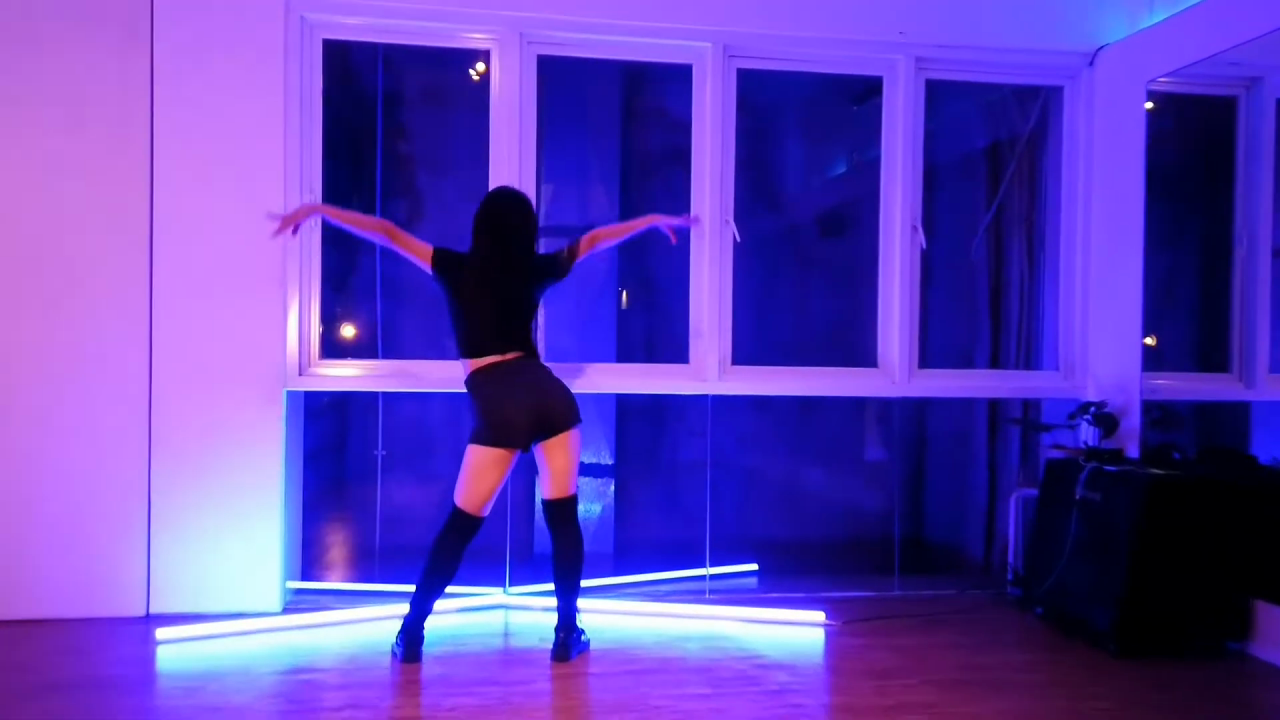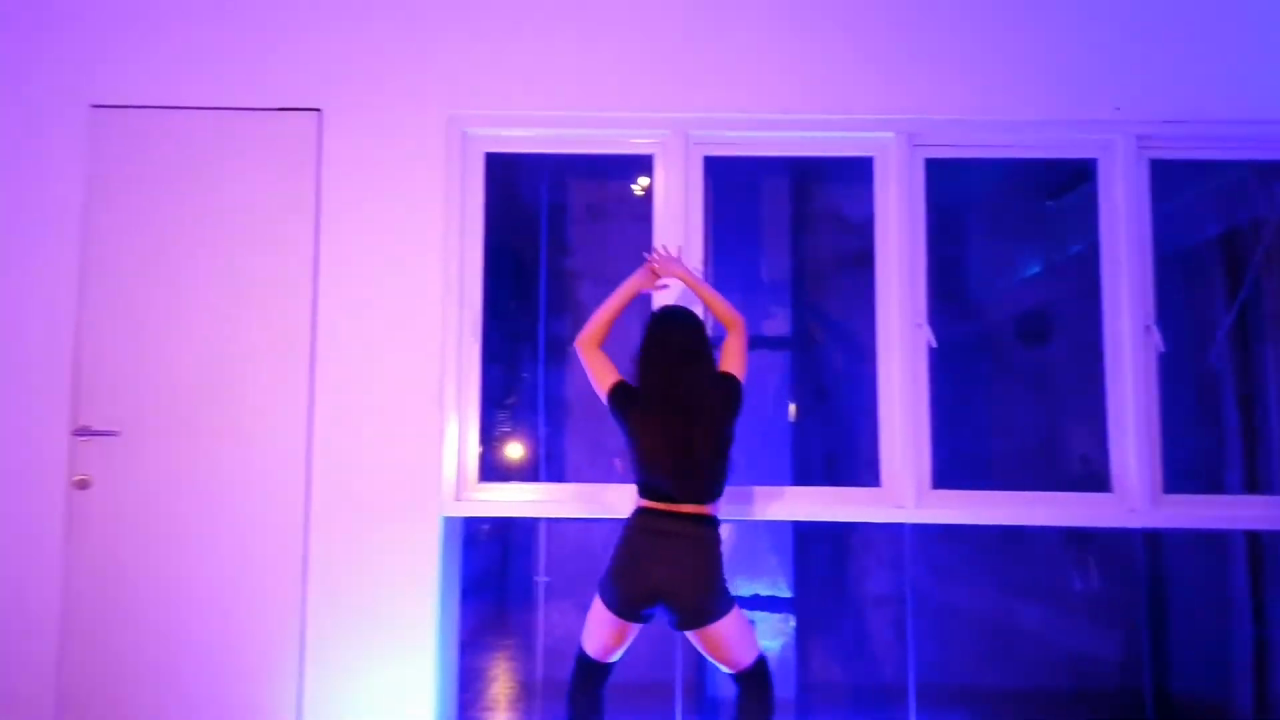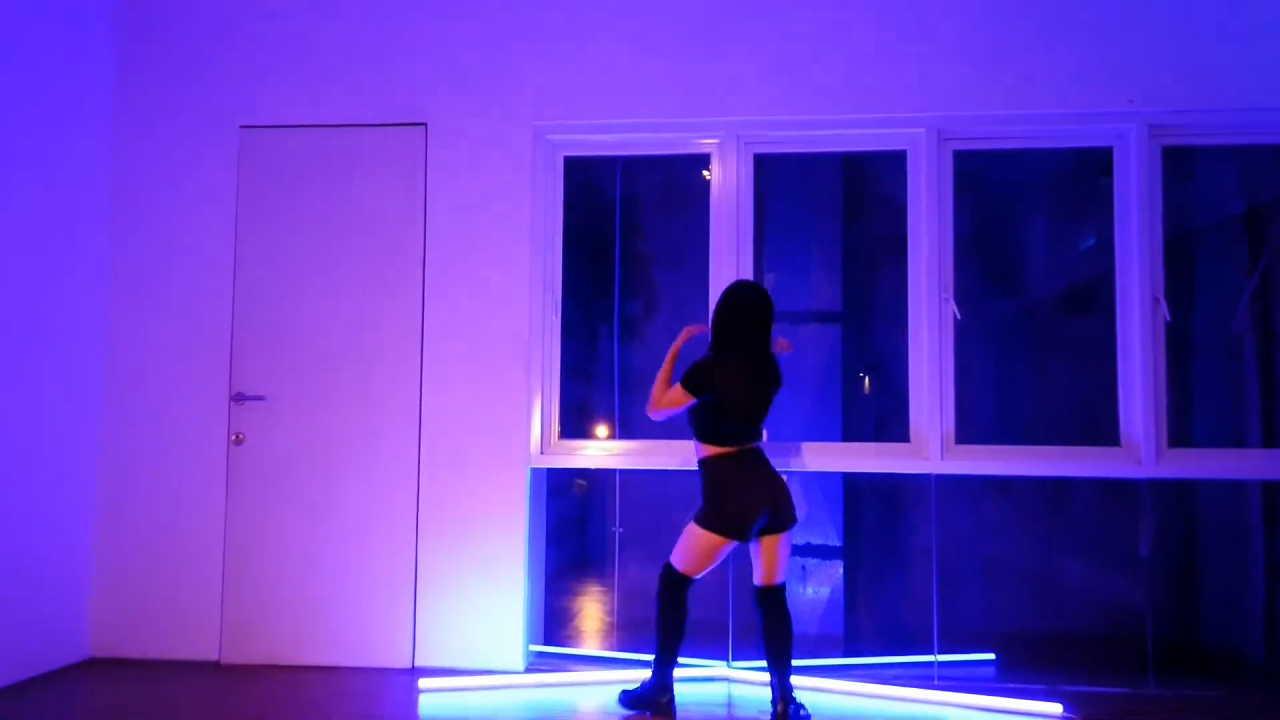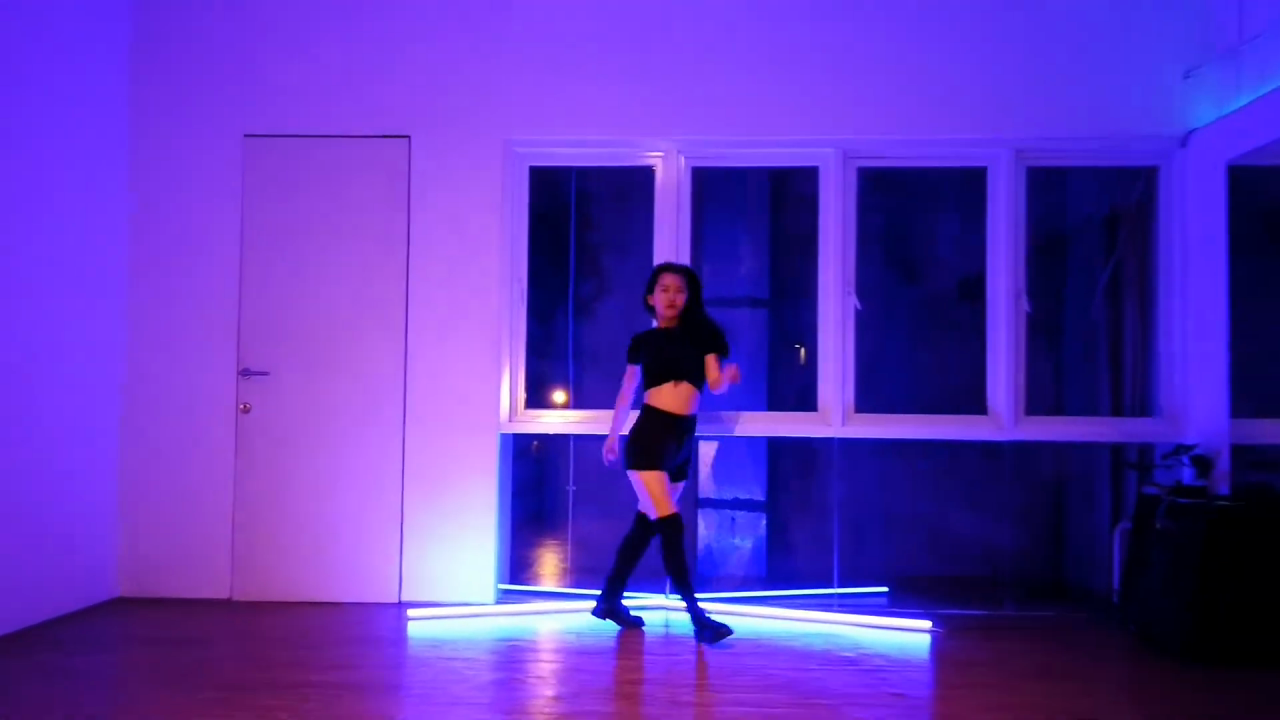
dt=1s
person 1, frame 1
left shoulder: (457, 269)
right shoulder: (535, 271)
left elbow: (390, 234)
right elbow: (592, 240)
left wrist: (318, 209)
right wrist: (654, 219)
left hip: (498, 404)
right hip: (550, 395)
left knee: (461, 525)
right knee: (563, 516)
left ankle: (412, 632)
right ankle: (567, 631)
person 1, frame 2
left shoulder: (634, 410)
right shoulder: (722, 405)
left elbow: (586, 343)
left hip: (636, 558)
right hip: (697, 564)
left knee: (590, 671)
right knee: (753, 677)
person 1, frame 3
left shoulder: (709, 370)
right shoulder: (766, 370)
left elbow: (656, 410)
left wrist: (673, 351)
right wrist: (777, 347)
left hip: (729, 494)
right hip: (771, 489)
left knee: (674, 583)
right knee: (771, 596)
person 1, frame 4
left shoulder: (702, 336)
right shoulder: (645, 341)
left elbow: (714, 383)
left wrist: (727, 376)
right wrist: (613, 435)
left hip: (682, 442)
right hip: (648, 438)
left knee: (646, 524)
right knee: (670, 525)
